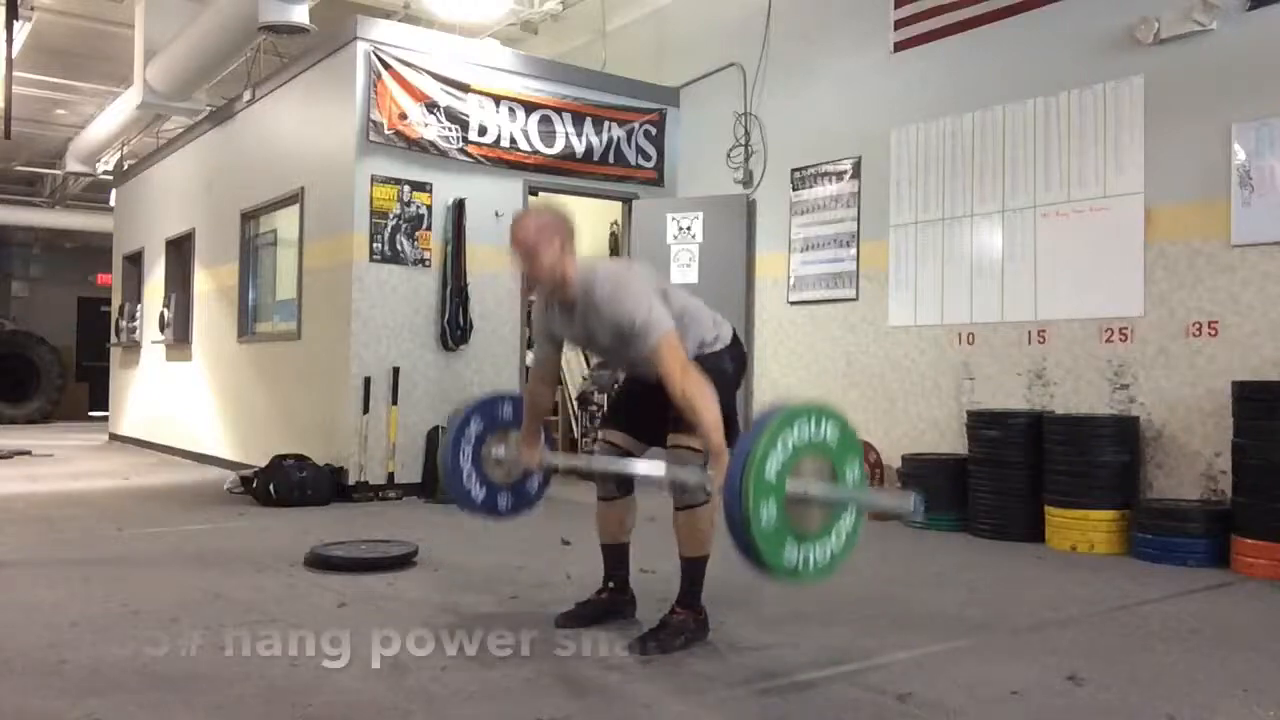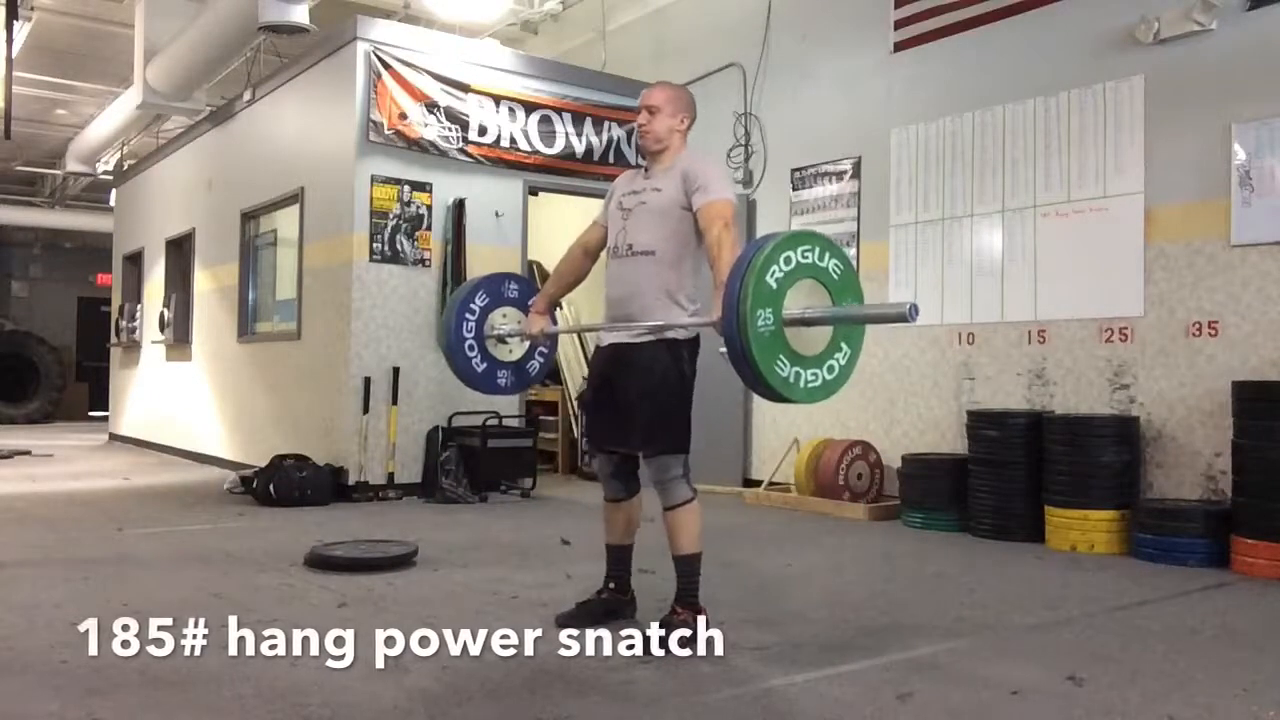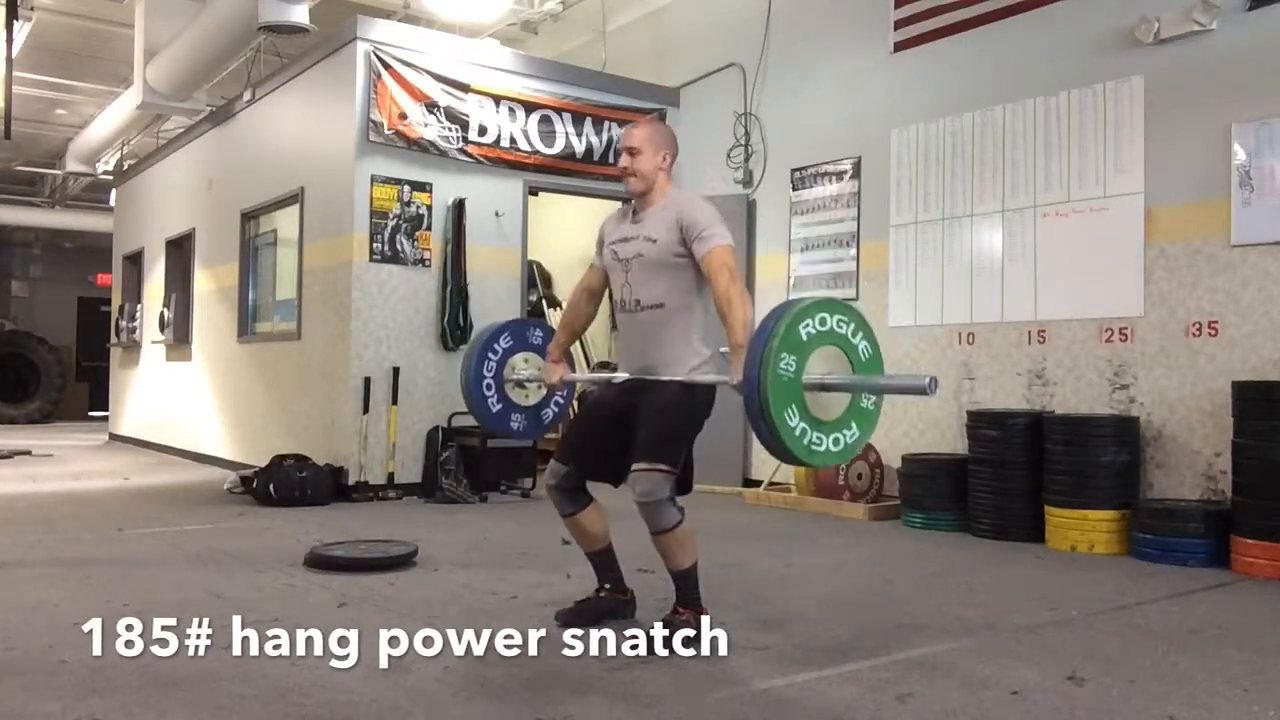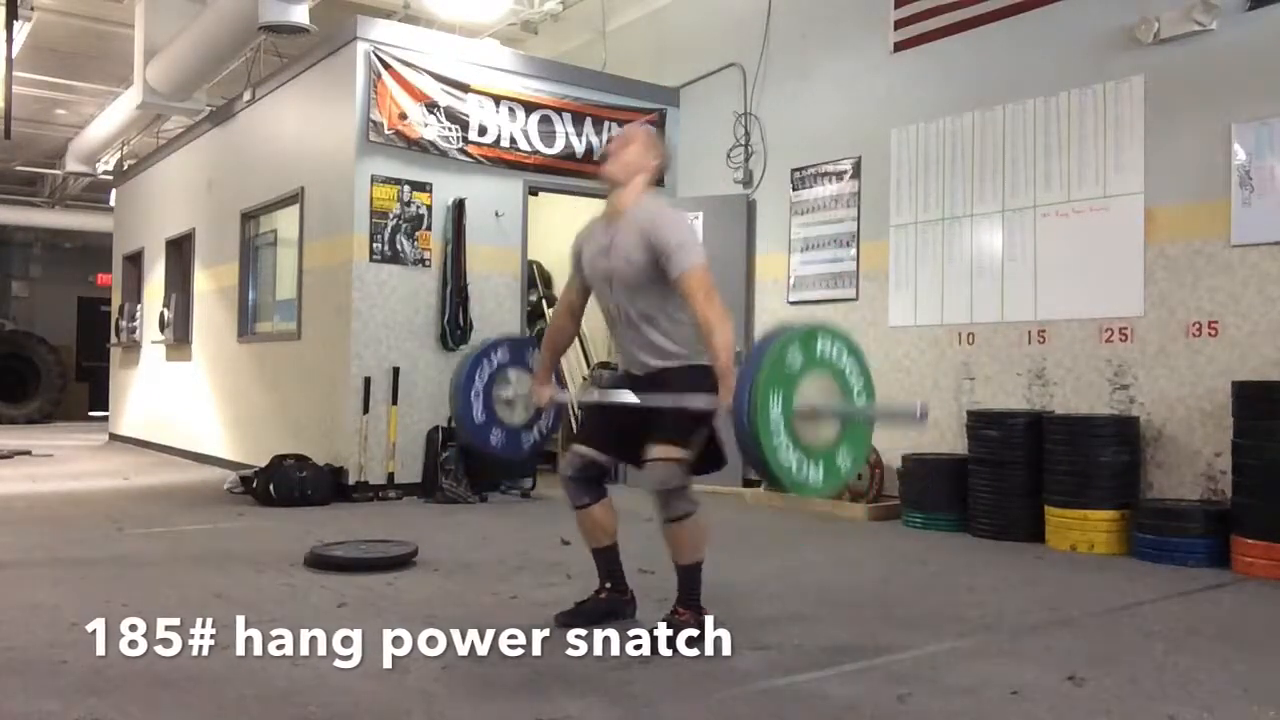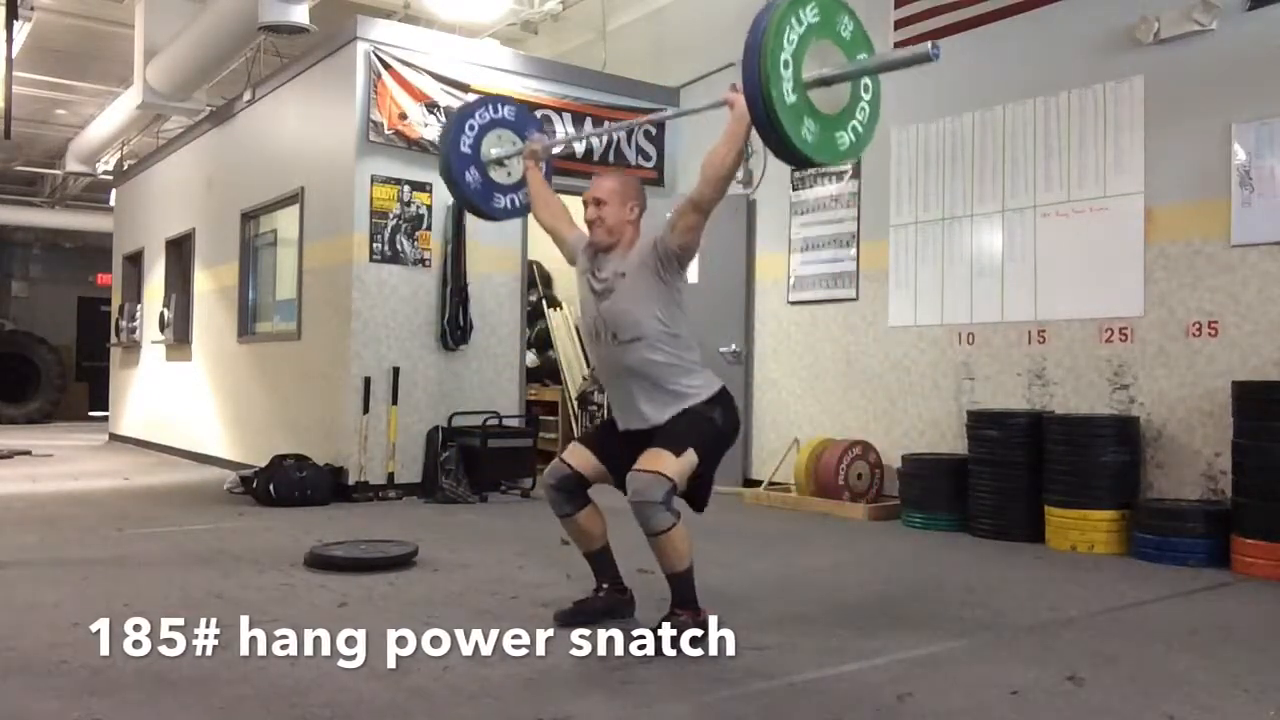
dt=1s
person 1, frame 1
left shoulder: (618, 293)
right shoulder: (548, 308)
left elbow: (684, 377)
right elbow: (541, 380)
left wrist: (720, 458)
right wrist: (529, 443)
left hip: (710, 352)
right hip: (645, 371)
left knee: (684, 460)
right knee: (607, 458)
left ankle: (690, 611)
right ankle: (614, 590)
person 1, frame 2
left shoulder: (698, 174)
right shoulder: (624, 185)
left elbow: (720, 230)
right elbow: (585, 249)
left wrist: (725, 298)
right wrist: (541, 306)
left hip: (663, 344)
right hip: (612, 343)
left knee: (668, 471)
right knee: (613, 470)
left ankle: (688, 608)
right ankle: (616, 591)
person 1, frame 3
left shoulder: (690, 213)
right shoulder: (614, 226)
left elbow: (727, 281)
right elbow: (586, 296)
left wrist: (742, 354)
right wrist: (555, 355)
left hip: (683, 381)
right hip: (628, 380)
left knee: (650, 487)
right knee: (561, 477)
left ankle: (691, 609)
right ankle: (613, 591)
person 1, frame 4
left shoulder: (661, 224)
right shoulder: (589, 236)
left elbow: (705, 302)
right elbow: (568, 309)
left wrist: (729, 383)
right wrist: (542, 376)
left hip: (686, 371)
right hip: (637, 372)
left knee: (665, 478)
right knee: (579, 466)
left ankle: (689, 611)
right ankle: (614, 592)
person 1, frame 5
left shoulder: (658, 257)
right shoulder: (586, 257)
left elbow: (705, 195)
right elbow: (549, 214)
left wrist: (742, 118)
right wrist: (532, 166)
left hip: (697, 409)
right hip: (633, 415)
left knee: (648, 489)
right knee: (561, 480)
left ankle: (689, 614)
right ankle: (612, 591)
